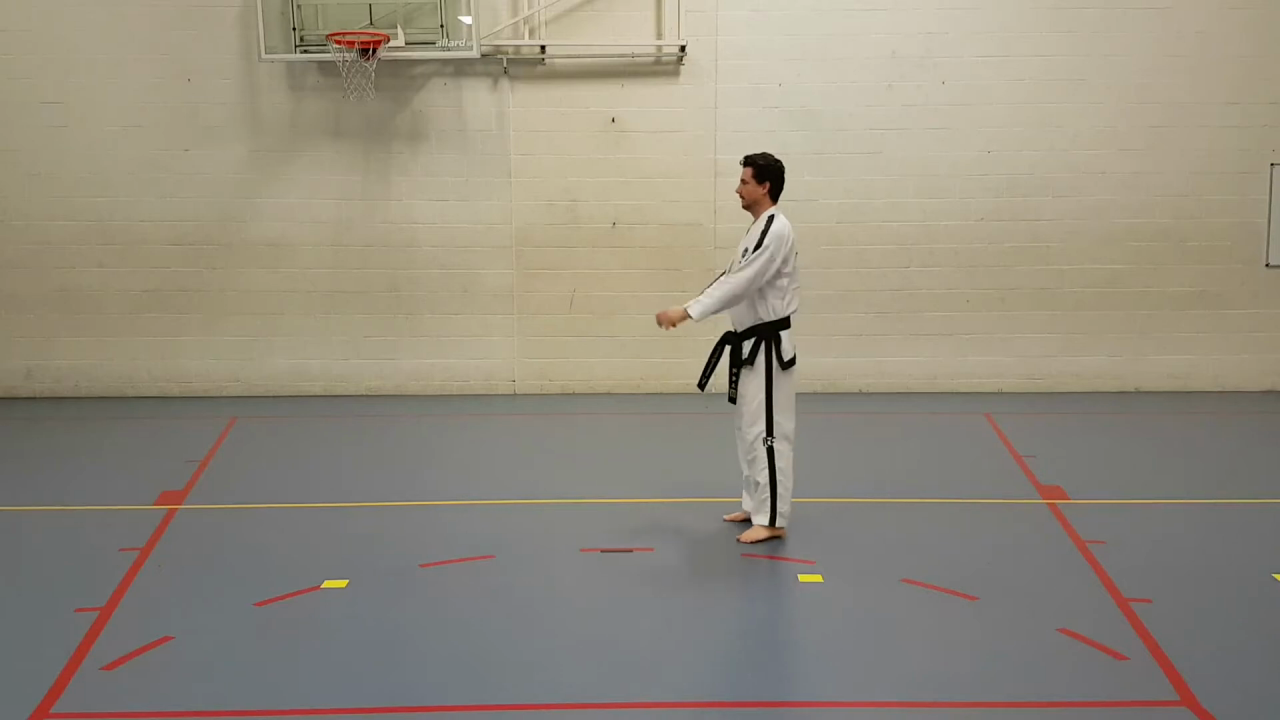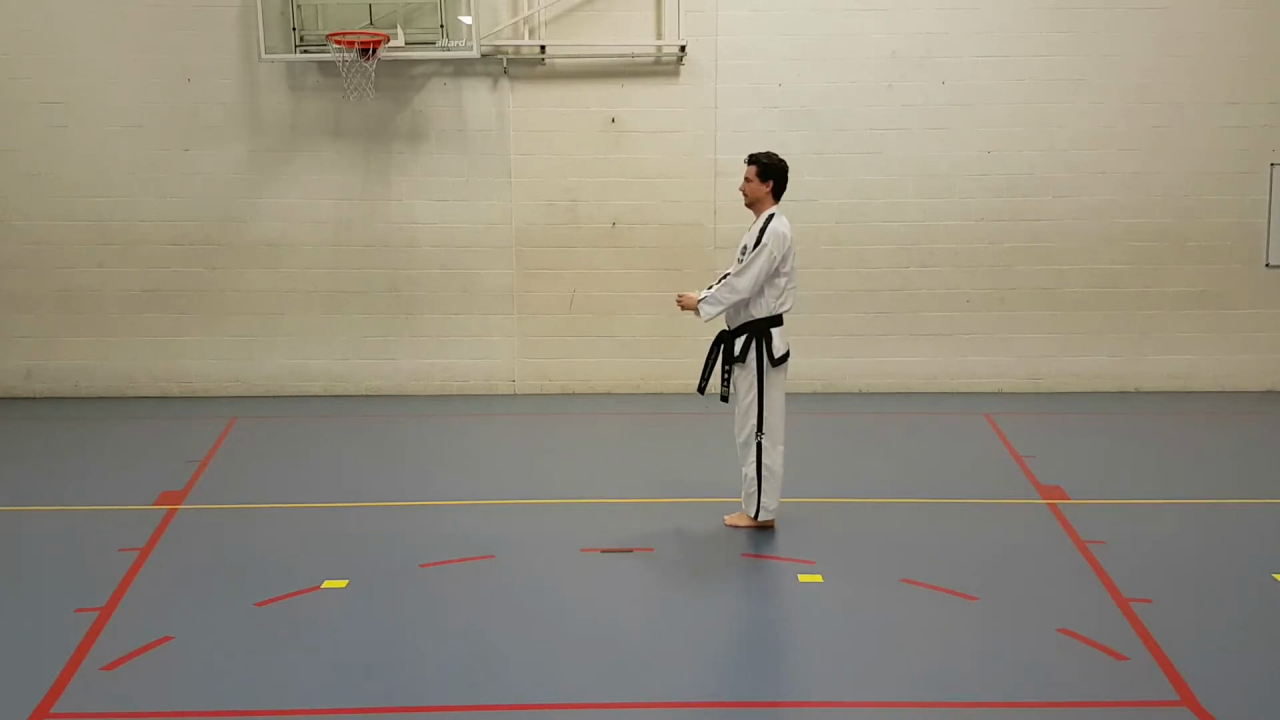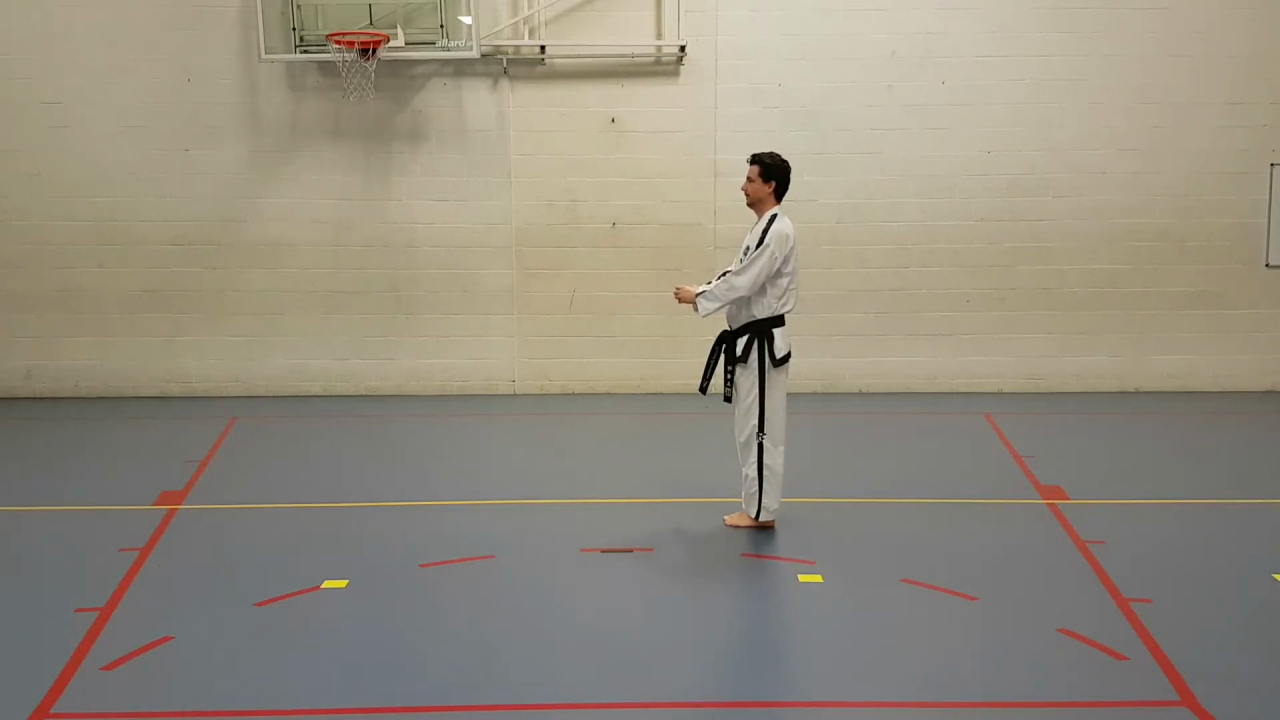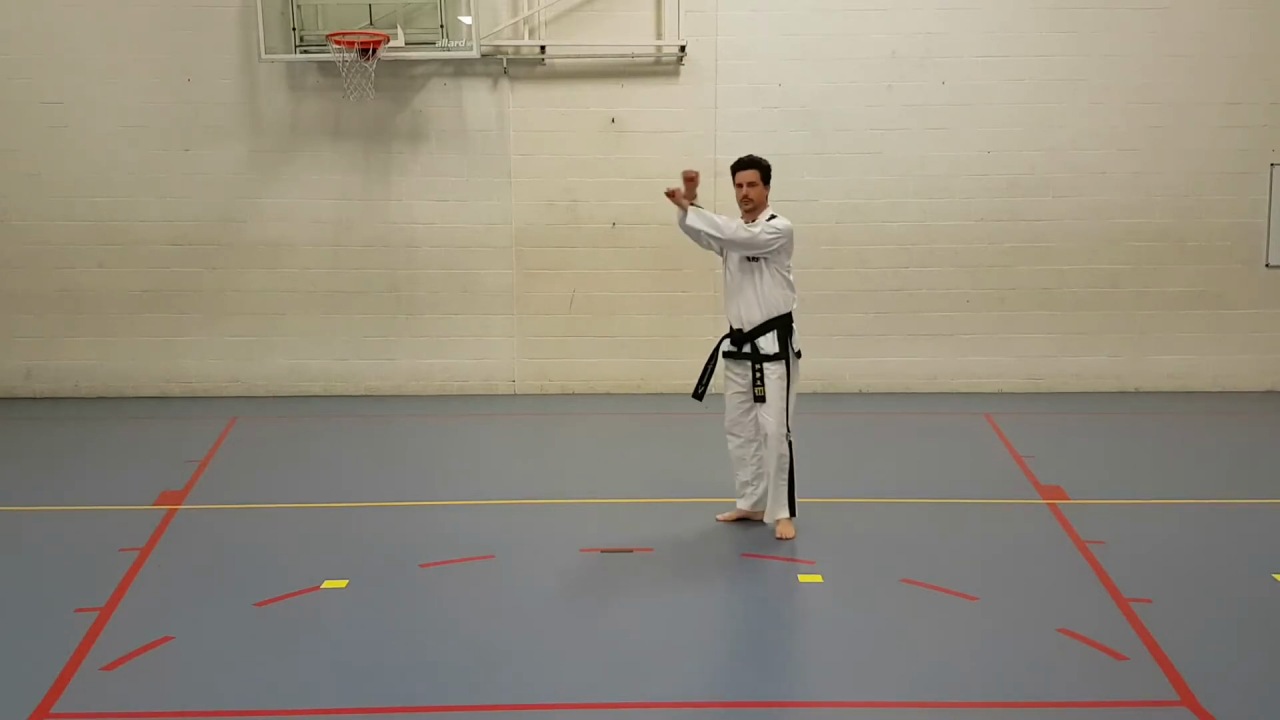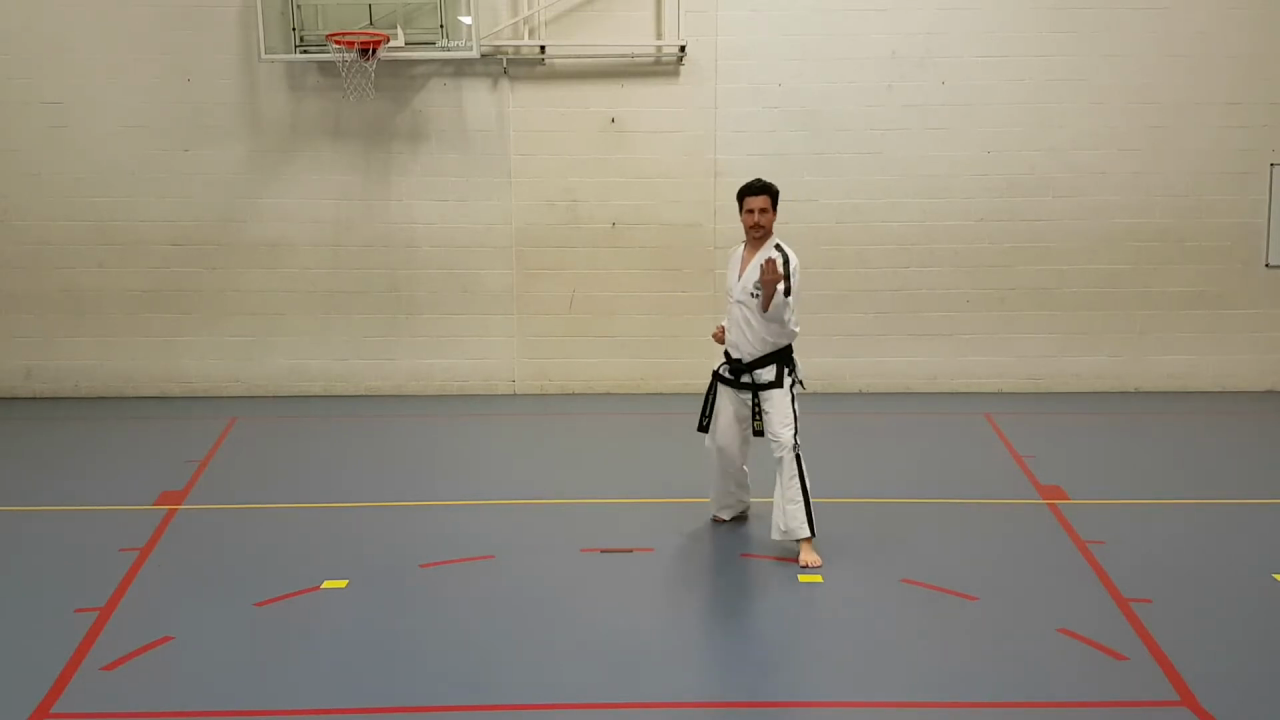
dt=1s
person 1, frame 1
left shoulder: (775, 230)
right shoulder: (761, 227)
left elbow: (740, 283)
right elbow: (732, 277)
left wrist: (688, 311)
right wrist: (689, 308)
left hip: (767, 346)
right hip: (753, 343)
left knee: (765, 430)
right knee: (749, 428)
left ankle: (772, 519)
right ankle: (757, 505)
person 1, frame 2
left shoulder: (773, 230)
right shoulder: (763, 227)
left elbow: (744, 285)
right elbow: (735, 277)
left wrist: (700, 304)
right wrist: (700, 297)
left hip: (759, 342)
right hip: (751, 339)
left knee: (759, 428)
right knee: (751, 427)
left ankle: (761, 511)
right ankle: (755, 505)
person 1, frame 3
left shoulder: (776, 230)
right shoulder: (765, 227)
left elbow: (745, 282)
right elbow: (737, 274)
left wrist: (698, 298)
right wrist: (700, 291)
left hip: (762, 342)
right hip: (753, 340)
left knee: (760, 429)
right knee: (751, 428)
left ankle: (762, 512)
right ankle: (756, 505)
person 1, frame 4
left shoulder: (779, 229)
right shoulder: (735, 229)
left elbow: (736, 235)
right elbow: (705, 233)
left wrist: (688, 208)
right wrist: (688, 201)
left hip: (773, 344)
right hip: (740, 344)
left knee: (773, 428)
right knee: (739, 428)
left ankle: (782, 513)
right ankle: (751, 504)
person 1, frame 5
left shoulder: (783, 259)
right shoulder: (737, 255)
left elbow: (778, 319)
left wrist: (770, 291)
right wrist: (726, 328)
left hip: (773, 371)
right hip: (734, 369)
left knee: (785, 445)
right knee: (724, 445)
left ankle: (803, 537)
right ankle: (733, 504)
